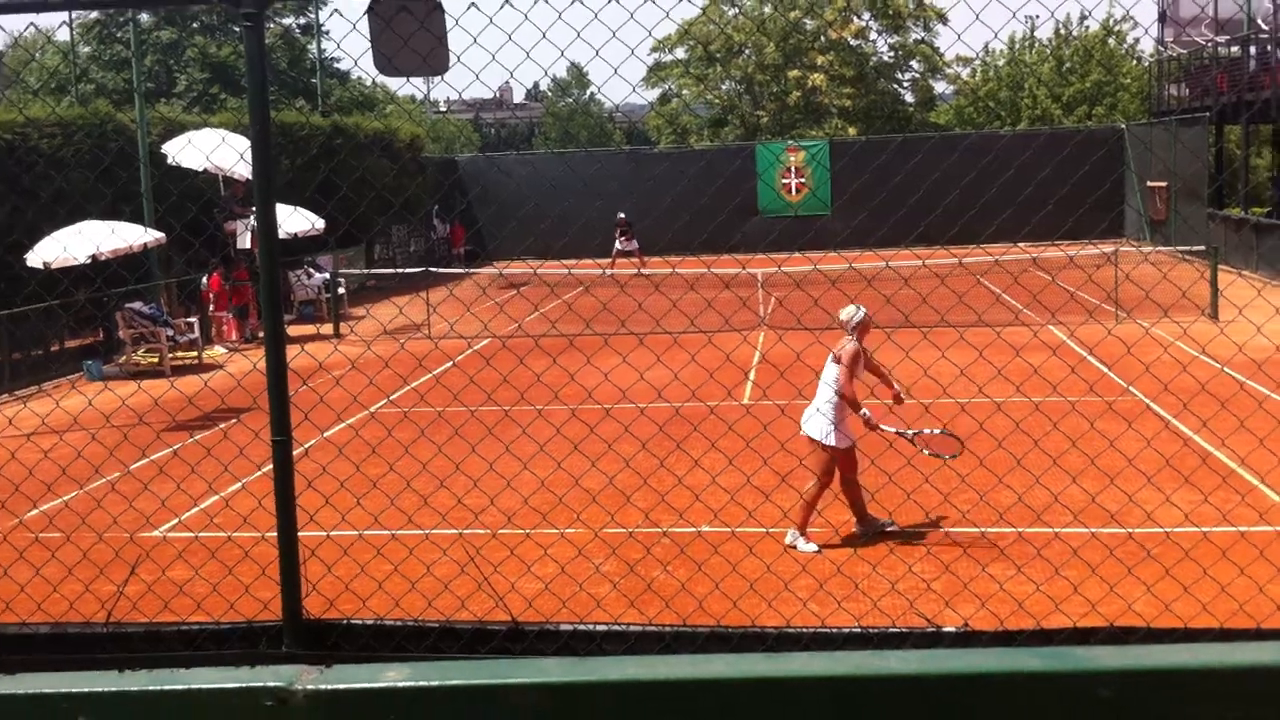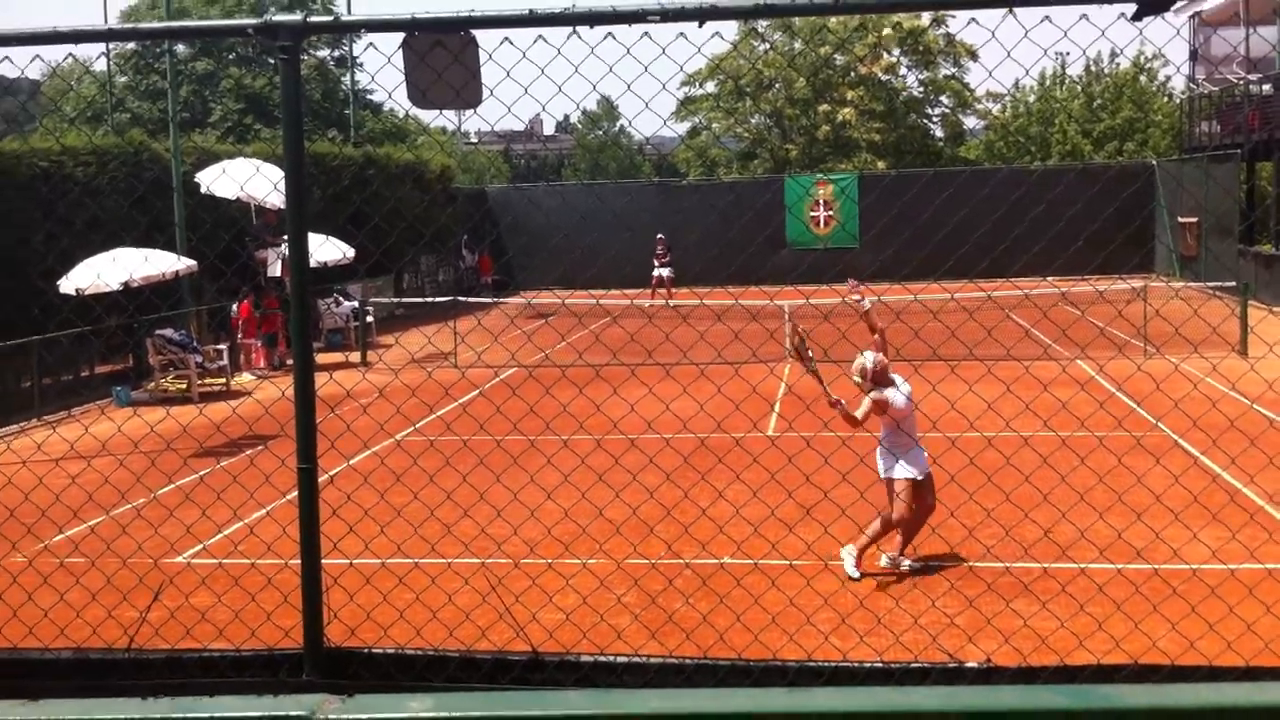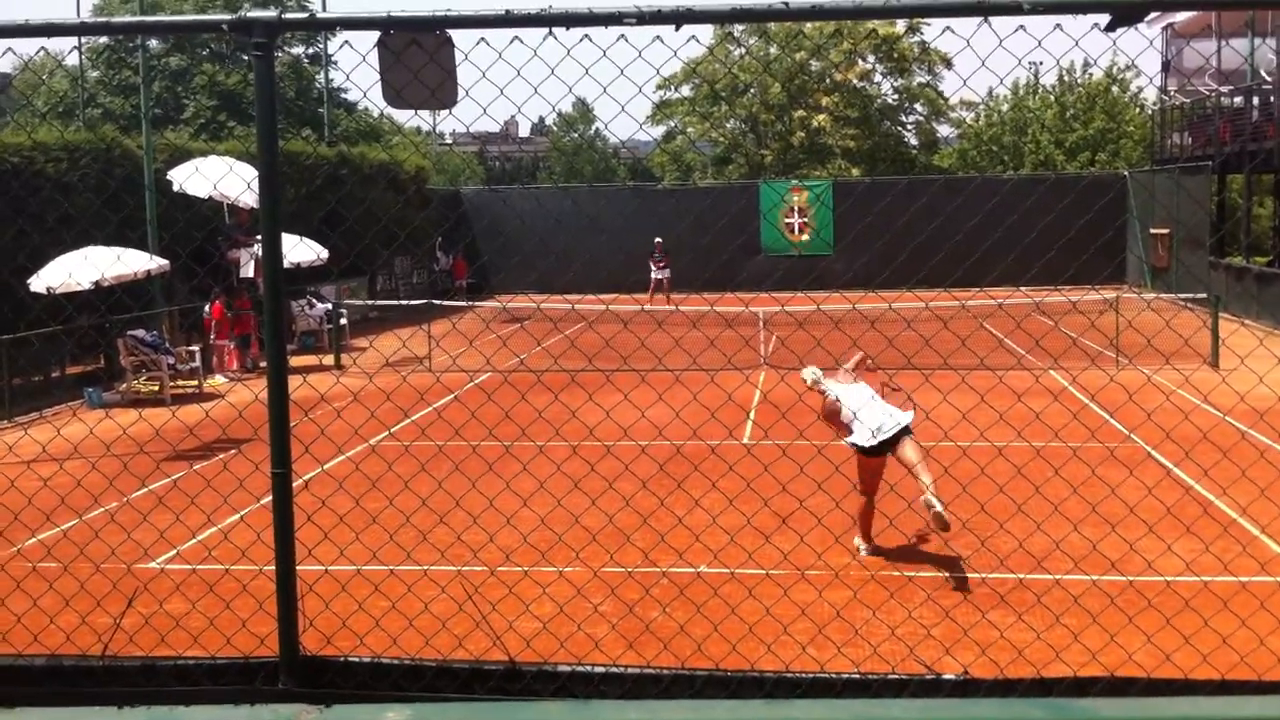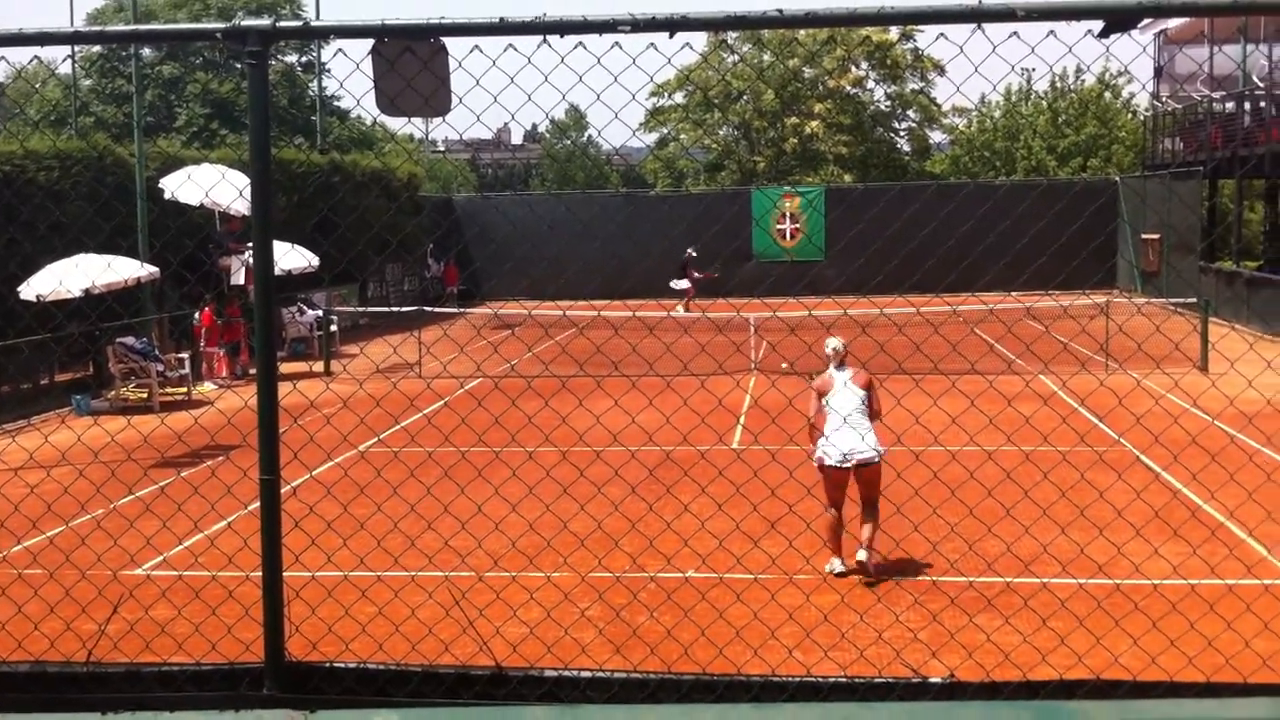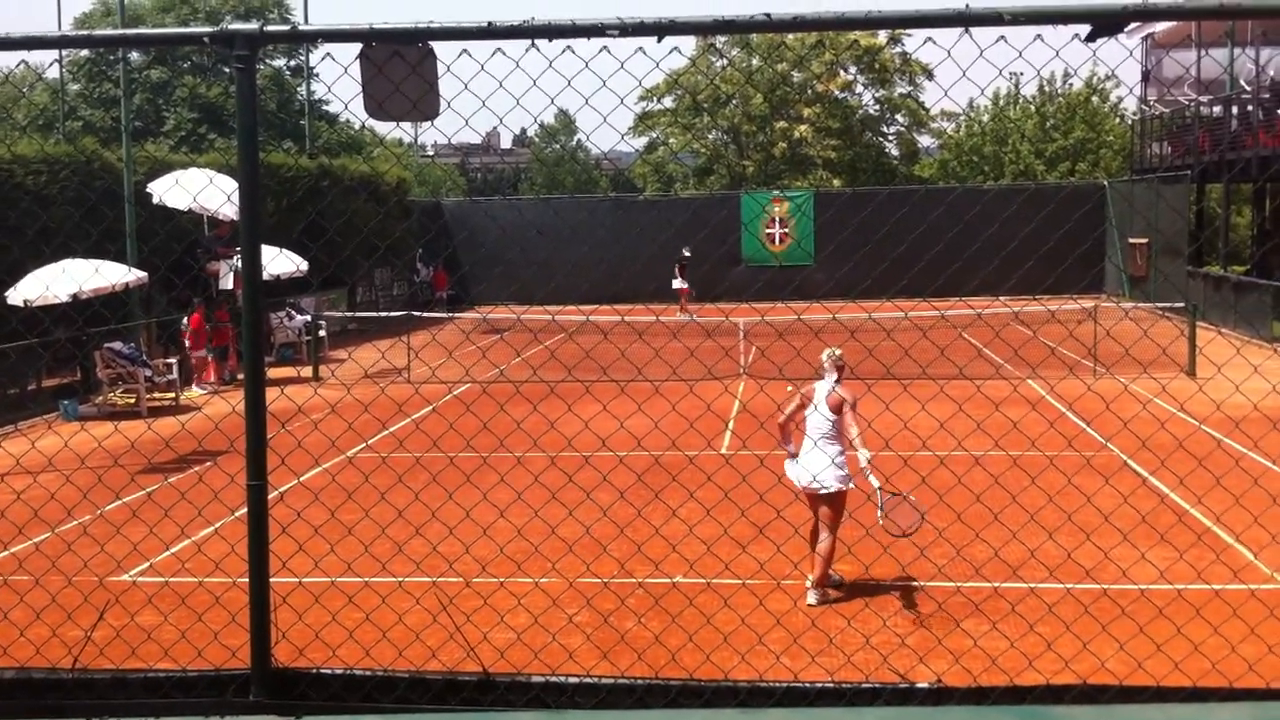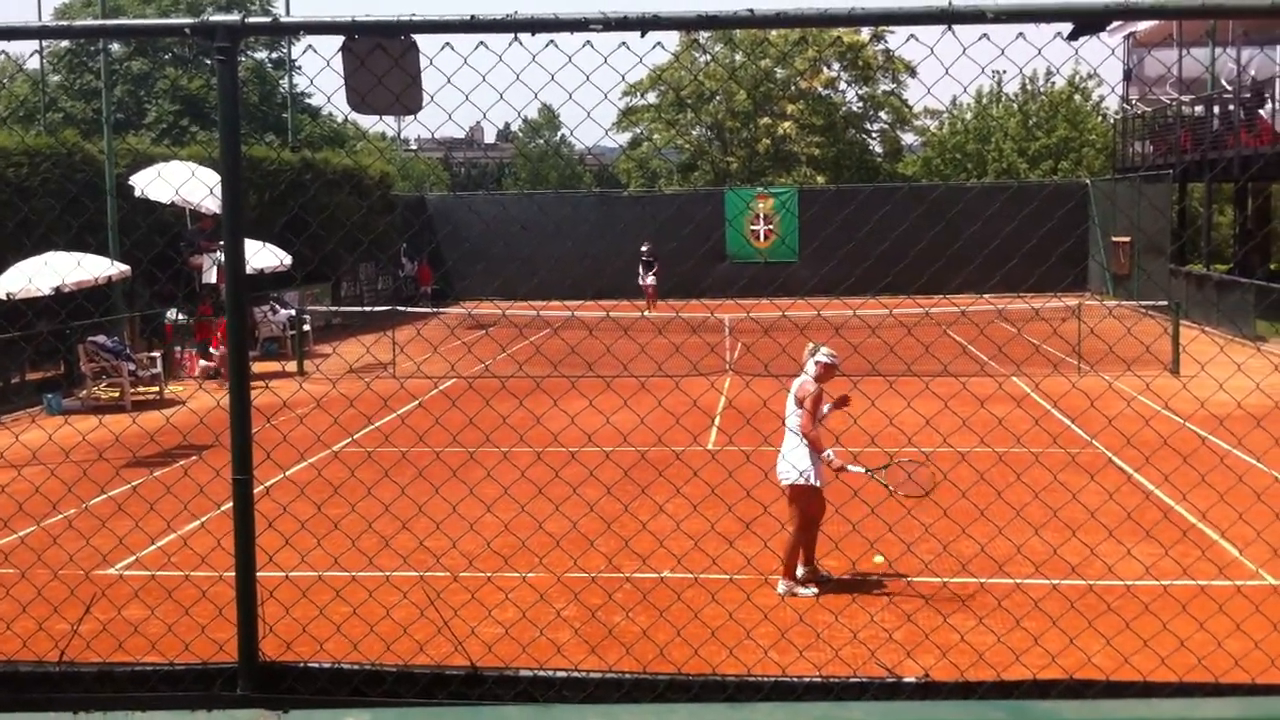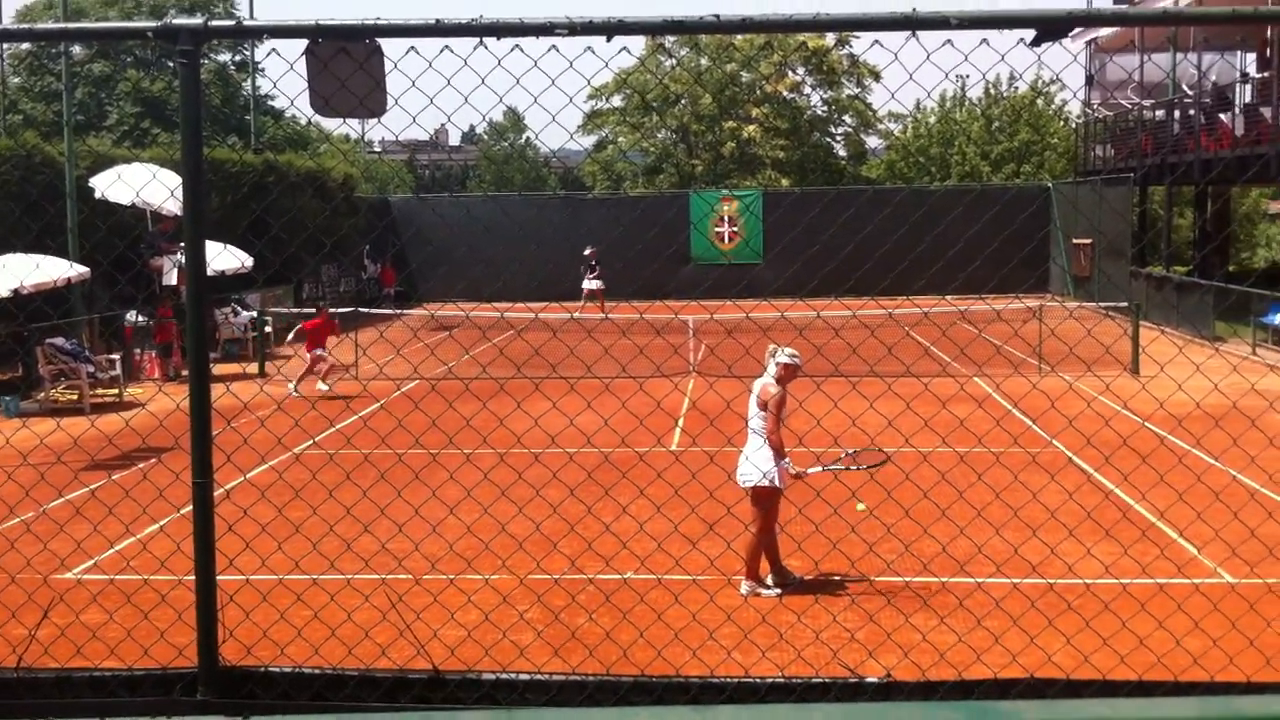
dt=0.7s
person 1, frame 1
left shoulder: (858, 348)
right shoulder: (850, 347)
left elbow: (874, 367)
right elbow: (845, 387)
left wrist: (893, 387)
right wrist: (864, 414)
left hip: (838, 421)
right hip: (825, 421)
left knee: (850, 473)
right knee: (823, 478)
left ankle: (864, 521)
right ankle: (797, 533)
person 1, frame 2
left shoulder: (888, 375)
right shoulder: (877, 397)
left elbow: (878, 331)
right elbow: (856, 421)
left wrist: (863, 304)
right wrist: (842, 409)
left hip: (912, 452)
right hip: (895, 457)
left knee: (926, 506)
right knee: (899, 514)
left ankle: (896, 555)
right ankle: (854, 551)
person 1, frame 3
left shoulder: (826, 408)
right shoulder: (843, 377)
left elbow: (847, 432)
right elbow: (861, 357)
right wrist: (865, 366)
left hip: (869, 438)
right hip: (894, 423)
left knee: (867, 491)
right knee: (920, 469)
left ankle: (865, 542)
right ankle: (932, 500)
person 1, frame 4
left shoulder: (820, 382)
right shoulder: (864, 377)
left elbow: (814, 420)
right elbow: (876, 412)
left wrist: (817, 446)
left hip: (834, 448)
right hip: (866, 446)
left knee: (834, 506)
right knee: (869, 503)
left ankle: (837, 560)
right ankle: (865, 551)
person 1, frame 5
left shoulder: (809, 391)
right shoulder: (844, 394)
left elbow: (783, 420)
right elbow: (850, 427)
left wrist: (789, 448)
right wrist: (863, 455)
left hip: (805, 465)
right hip: (829, 468)
left knee: (819, 523)
right knee: (828, 530)
left ankle: (818, 574)
right ankle: (816, 589)
person 1, frame 6
left shoulder: (801, 383)
right shoulder: (813, 388)
right elbow: (808, 429)
left wrist: (831, 407)
right wrist: (829, 457)
left hip: (796, 459)
right hip: (801, 462)
left knee: (815, 512)
right knee: (800, 523)
left ankle: (806, 567)
right ankle: (787, 581)
person 1, frame 7
left shoulder: (760, 384)
right shoulder: (775, 391)
right elbow: (772, 433)
right wrist: (787, 464)
left hip: (758, 461)
right hip: (763, 465)
left knee: (768, 523)
right knee: (760, 525)
left ankle: (777, 572)
right ankle: (750, 582)
